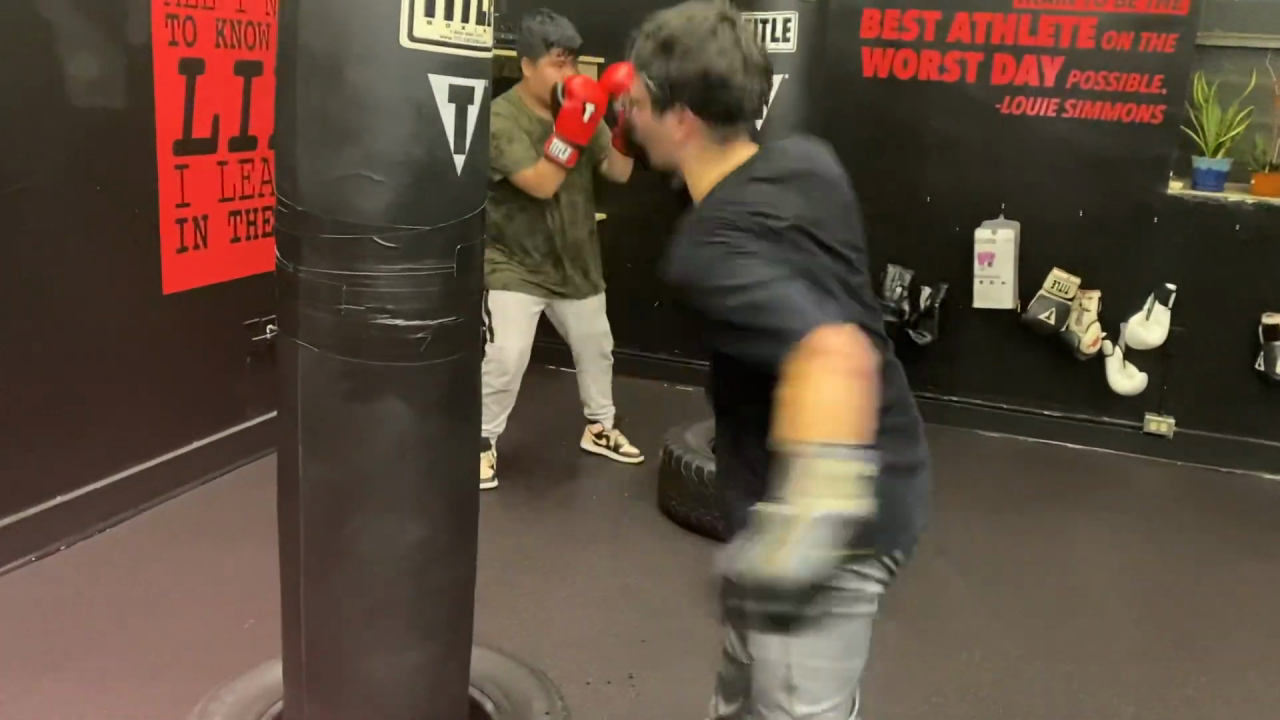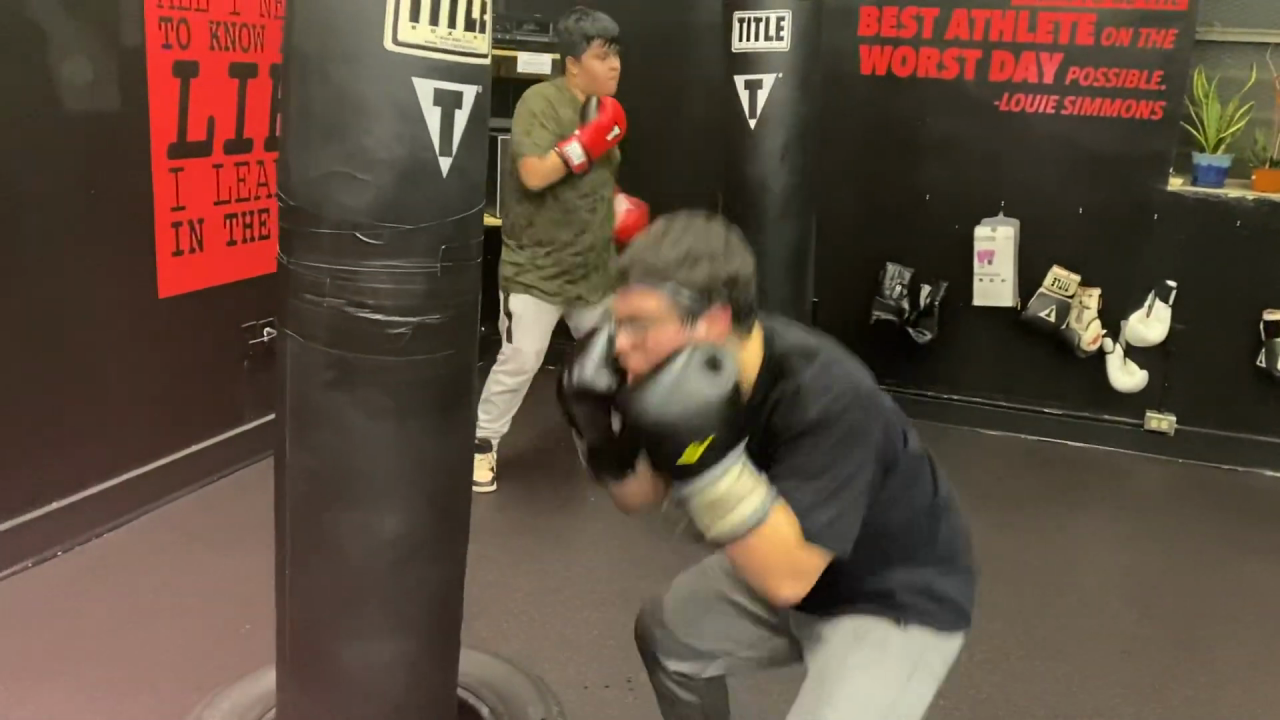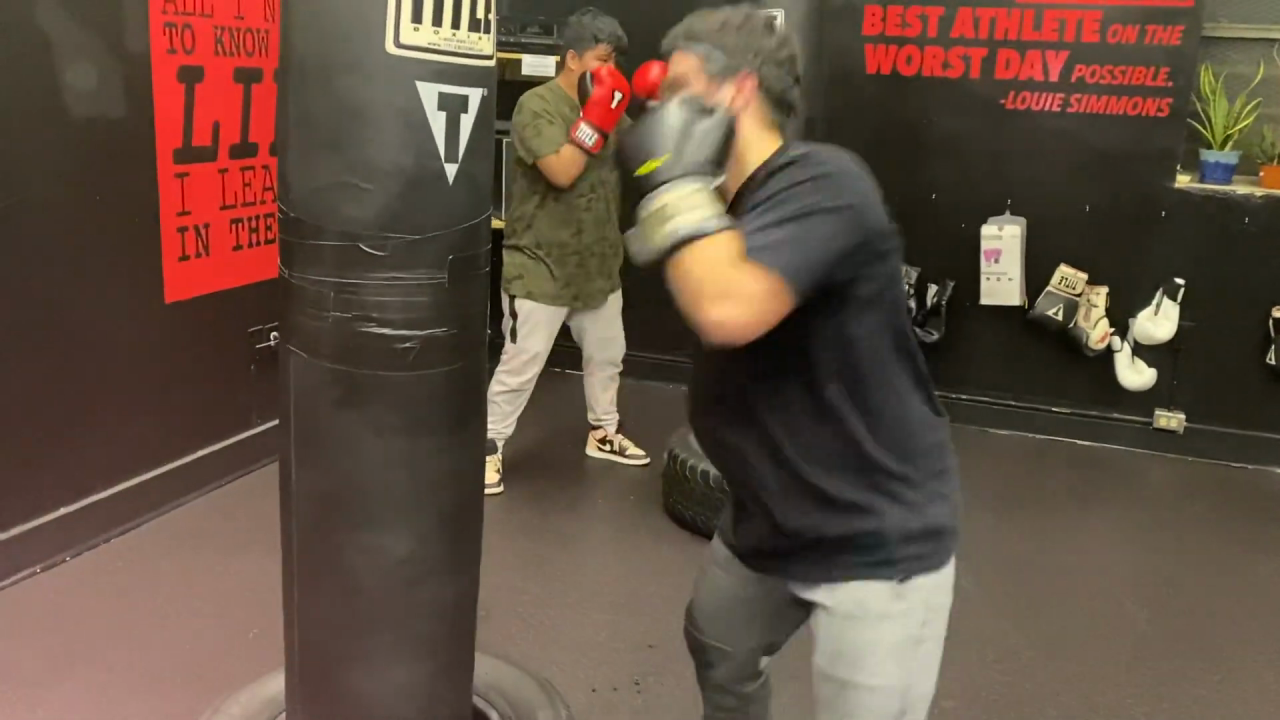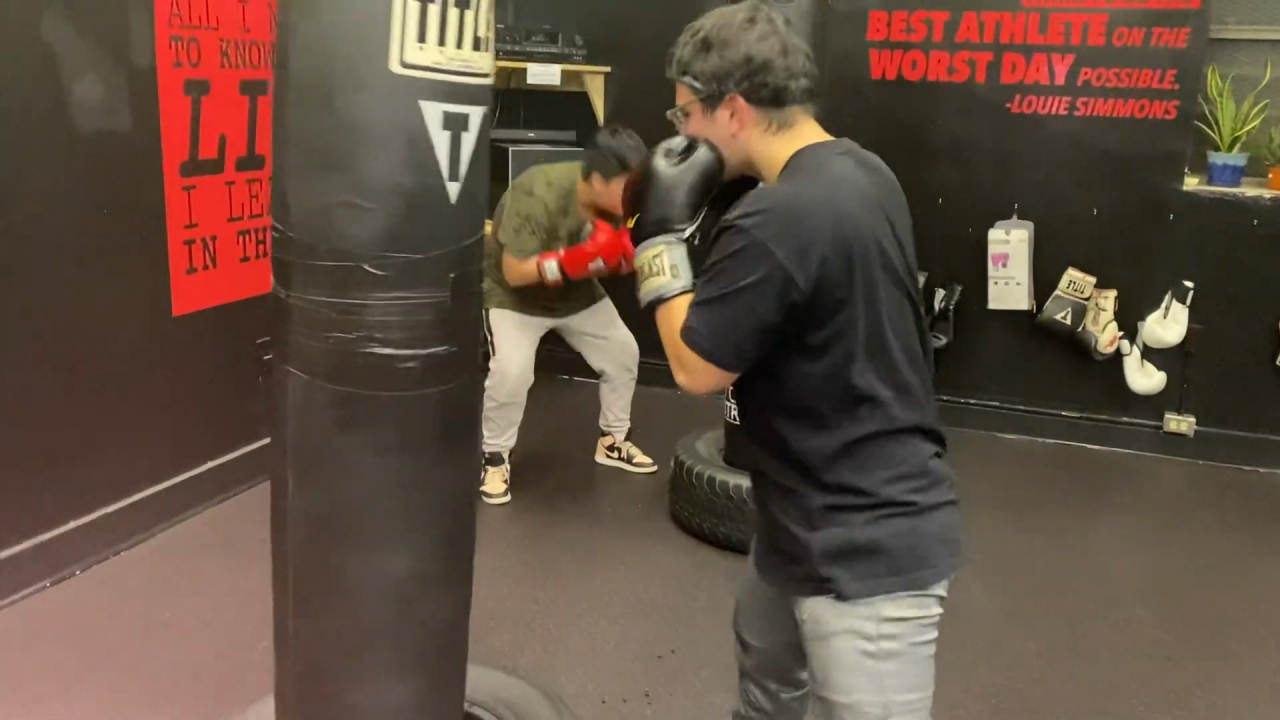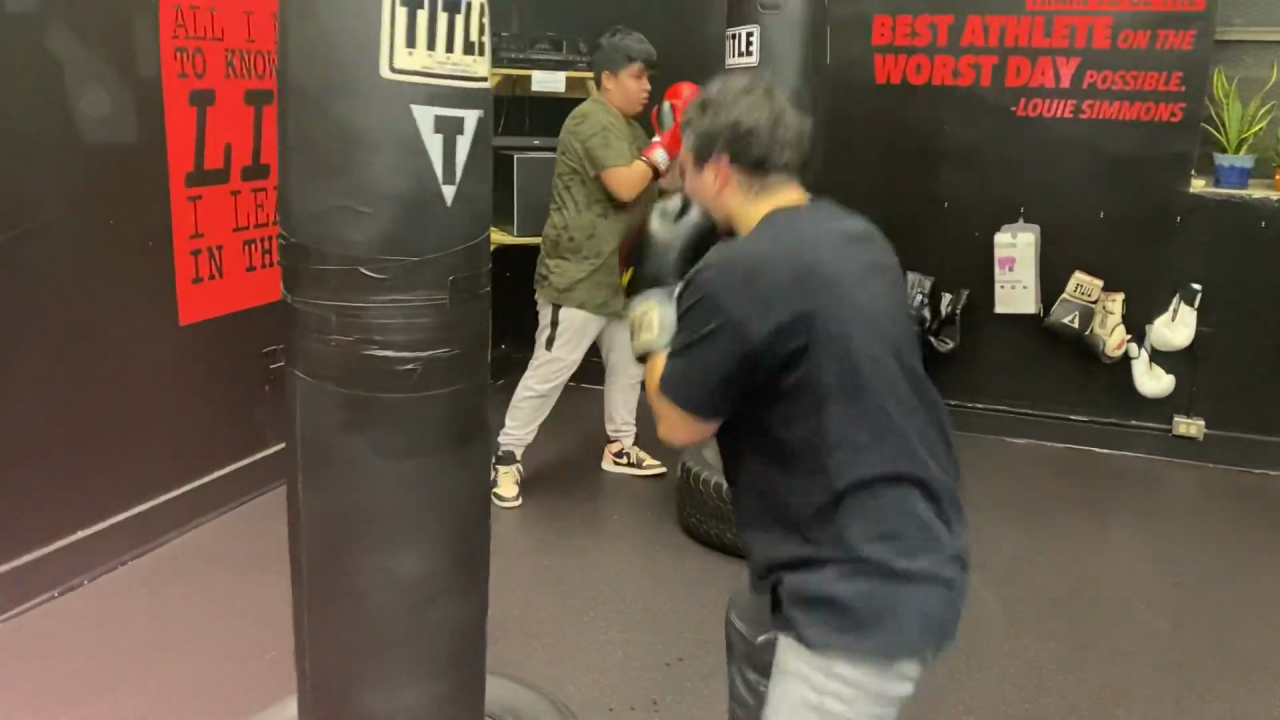
dt=0.5s
person 1, frame 1
left shoulder: (717, 246)
right shoulder: (805, 161)
left elbow: (835, 353)
left wrist: (806, 521)
left hip: (840, 506)
right knee: (746, 600)
person 1, frame 2
left shoulder: (826, 399)
right shoulder: (697, 371)
left elbow: (787, 576)
right elbow: (638, 492)
left wrist: (702, 452)
right wrist: (603, 435)
left hip: (899, 605)
right knee: (667, 637)
person 1, frame 3
left shoulder: (823, 180)
right shoulder: (727, 209)
left elbow: (732, 312)
left wrist: (671, 181)
right hip: (770, 520)
right knee: (716, 642)
person 1, frame 4
left shoulder: (781, 220)
right shoulder: (857, 171)
left elbow: (696, 368)
left wrist: (661, 234)
left hip: (869, 543)
right hip: (813, 518)
person 1, frame 5
left shoulder: (735, 273)
right shoulder: (855, 236)
left elbow: (679, 424)
left wrist: (654, 292)
left hip: (864, 586)
right hip: (904, 550)
person 2, frame 1
left shoulder: (580, 106)
right shoulder: (500, 118)
left elbow: (621, 172)
right elbow: (541, 185)
right wrist: (571, 130)
left hip: (575, 262)
right hip: (512, 264)
left knee: (596, 346)
right knee: (506, 358)
left ankle: (599, 427)
right ankle: (481, 442)
person 2, frame 2
left shoulder: (596, 107)
right shoulder: (548, 102)
right elbow: (534, 175)
left wrist: (616, 203)
right wrist: (590, 140)
left hip: (590, 267)
right hip: (533, 268)
right knee: (520, 364)
right ankle: (483, 445)
person 2, frame 3
left shoulder: (608, 105)
right shoulder: (537, 105)
right elbow: (561, 172)
right wrist: (595, 118)
left hip: (596, 263)
right hip: (538, 265)
left knee: (608, 352)
right knee: (522, 363)
left ankle: (602, 432)
right ankle: (489, 448)
person 2, frame 4
left shoulder: (613, 204)
right shoulder: (540, 197)
left elbow: (616, 255)
right elbow: (516, 273)
left wrist: (630, 252)
right wrist: (572, 261)
left hip: (578, 294)
right hip: (514, 297)
left knee: (623, 354)
right knee: (509, 375)
left ankle: (613, 441)
right ankle: (494, 459)
person 2, frame 5
left shoulder: (626, 125)
right shoulder: (594, 121)
left elbow: (657, 186)
right elbow: (626, 188)
left wrist: (674, 136)
right wrist: (666, 147)
left hip: (620, 273)
right hip: (578, 277)
left knee: (628, 361)
right knee: (550, 371)
left ankle: (619, 445)
right ankle: (506, 458)
